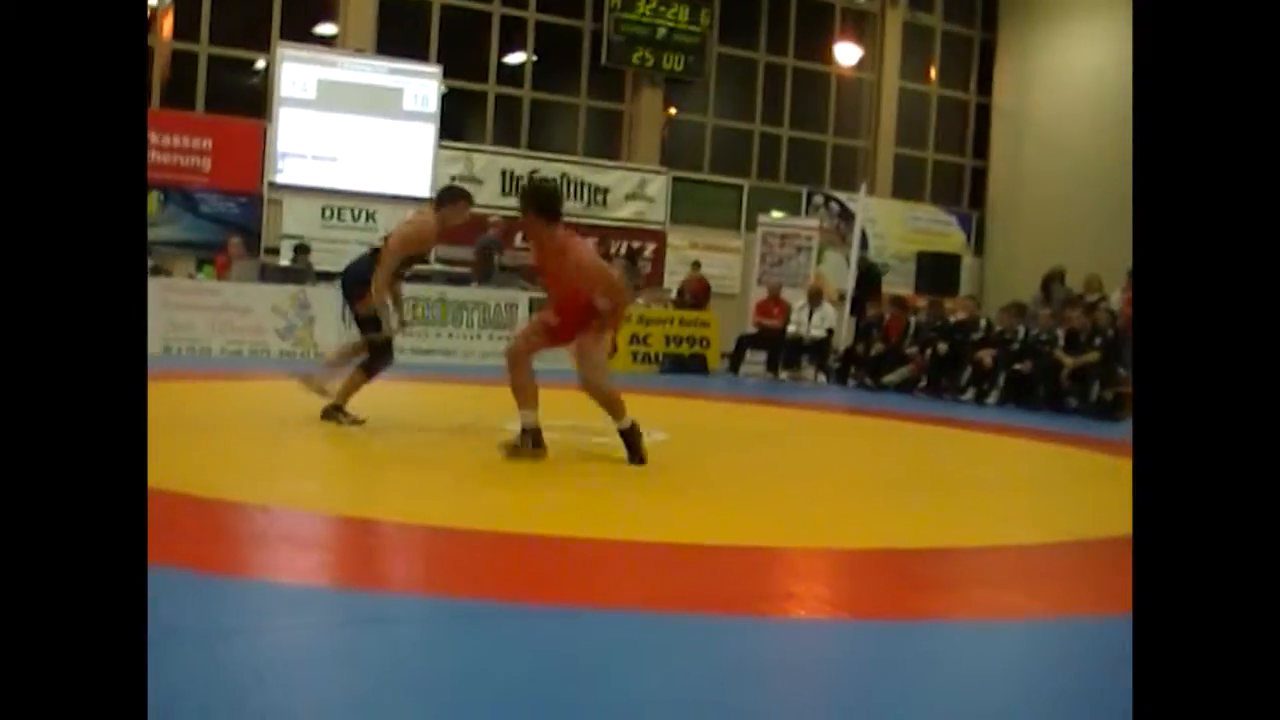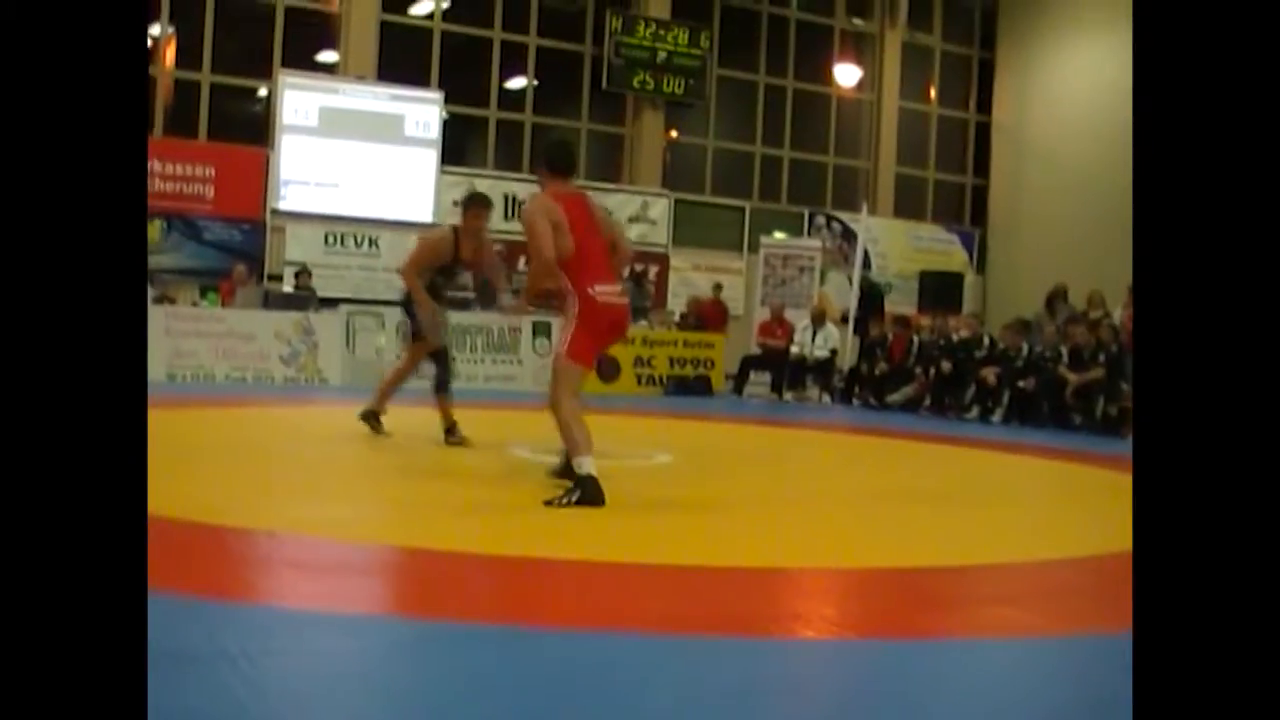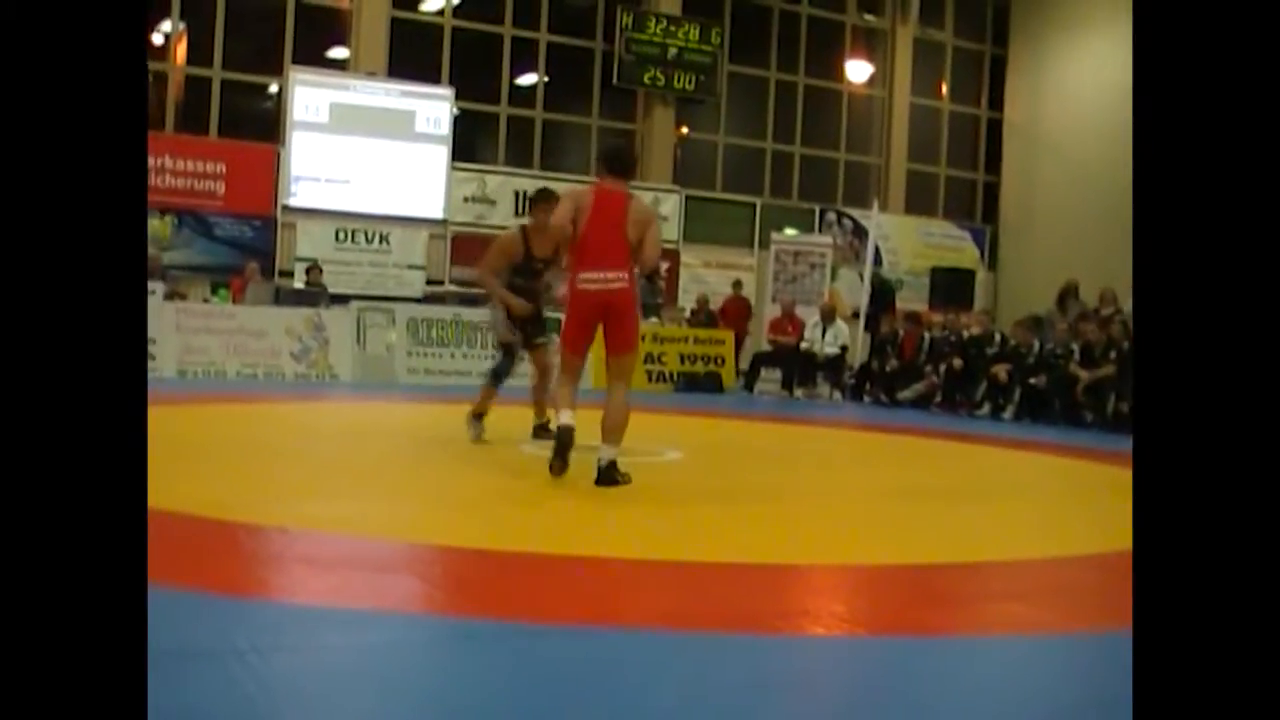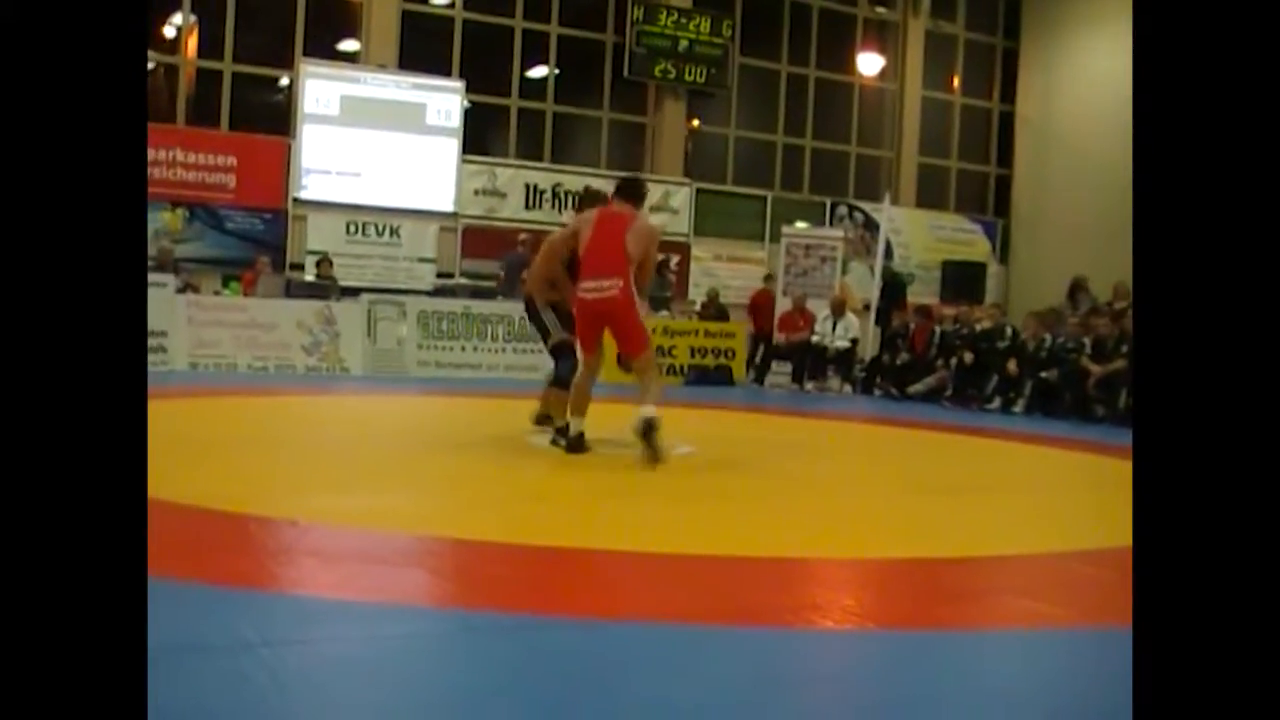
dt=0.5s
person 1, frame 1
left shoulder: (578, 255)
right shoulder: (538, 240)
left elbow: (621, 296)
left wrist: (602, 328)
right wrist: (552, 306)
left hip: (594, 316)
right hip: (564, 310)
left knee: (592, 381)
right knee: (517, 350)
left ankle: (628, 430)
right ankle: (531, 434)
person 1, frame 2
left shoulder: (537, 206)
right shoulder: (591, 203)
left elbow: (544, 258)
right elbow: (624, 251)
left hip: (589, 305)
right hip: (617, 303)
left knee: (562, 395)
right knee: (567, 383)
left ankle: (586, 483)
right ankle: (572, 459)
person 1, frame 3
left shoulder: (577, 197)
right shoulder: (644, 211)
left elbow: (558, 227)
right elbow: (650, 261)
left wrist: (577, 247)
left hip: (583, 291)
right hip: (621, 291)
left knee: (568, 375)
right knee: (619, 383)
left ankle: (564, 428)
right ankle: (607, 464)
person 1, frame 4
left shoulder: (586, 219)
right shoulder: (647, 229)
right elbow: (645, 279)
left hip: (585, 298)
right hip: (619, 297)
left knee: (590, 367)
right knee: (648, 373)
left ankle: (574, 435)
right ankle: (647, 421)
person 2, frame 1
left shoulder: (421, 221)
right shoulder: (427, 225)
right elbow: (391, 251)
left wrist: (398, 308)
right wrist: (378, 295)
left hip: (358, 275)
right hip: (364, 279)
left knee: (375, 342)
right knee: (382, 354)
left ankle: (320, 375)
right ankle: (335, 407)
person 2, frame 2
left shoulder: (483, 243)
right shoulder: (439, 239)
left elbow: (495, 270)
right elbow: (408, 270)
left wrist: (504, 297)
right wrist: (429, 305)
left hip: (433, 301)
right hip: (421, 302)
left knee: (410, 362)
right knee: (442, 361)
left ankle: (373, 411)
right ankle: (449, 427)
person 2, frame 3
left shoulder: (558, 241)
right shoulder: (512, 240)
left elbow: (553, 271)
right elbow: (484, 274)
right wrist: (510, 299)
left hip: (531, 305)
right hip: (505, 303)
left knee: (544, 366)
right knee: (510, 357)
left ankle: (541, 424)
right ankle: (477, 414)
person 2, frame 4
right shoulder: (562, 242)
right elbow: (534, 283)
right wrist: (565, 295)
left hip: (561, 302)
right hip: (542, 302)
left knee: (566, 359)
right knee: (567, 358)
left ankle: (544, 413)
right ankle: (561, 431)
